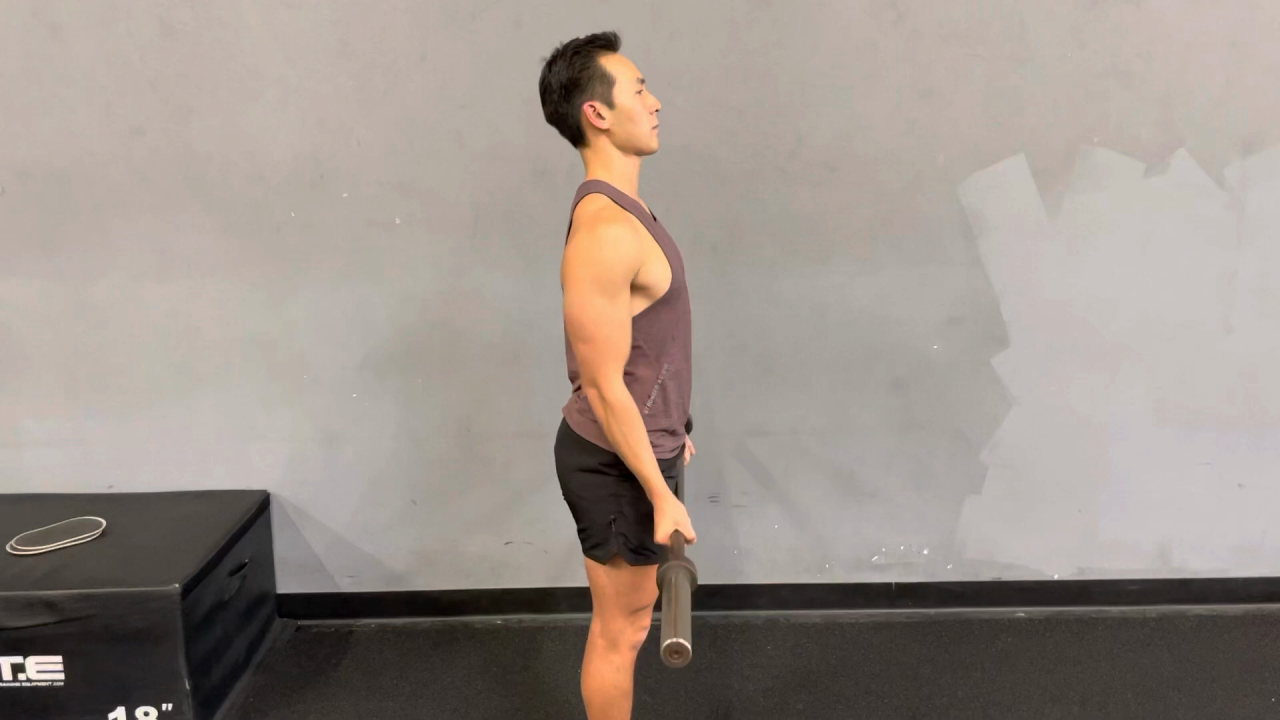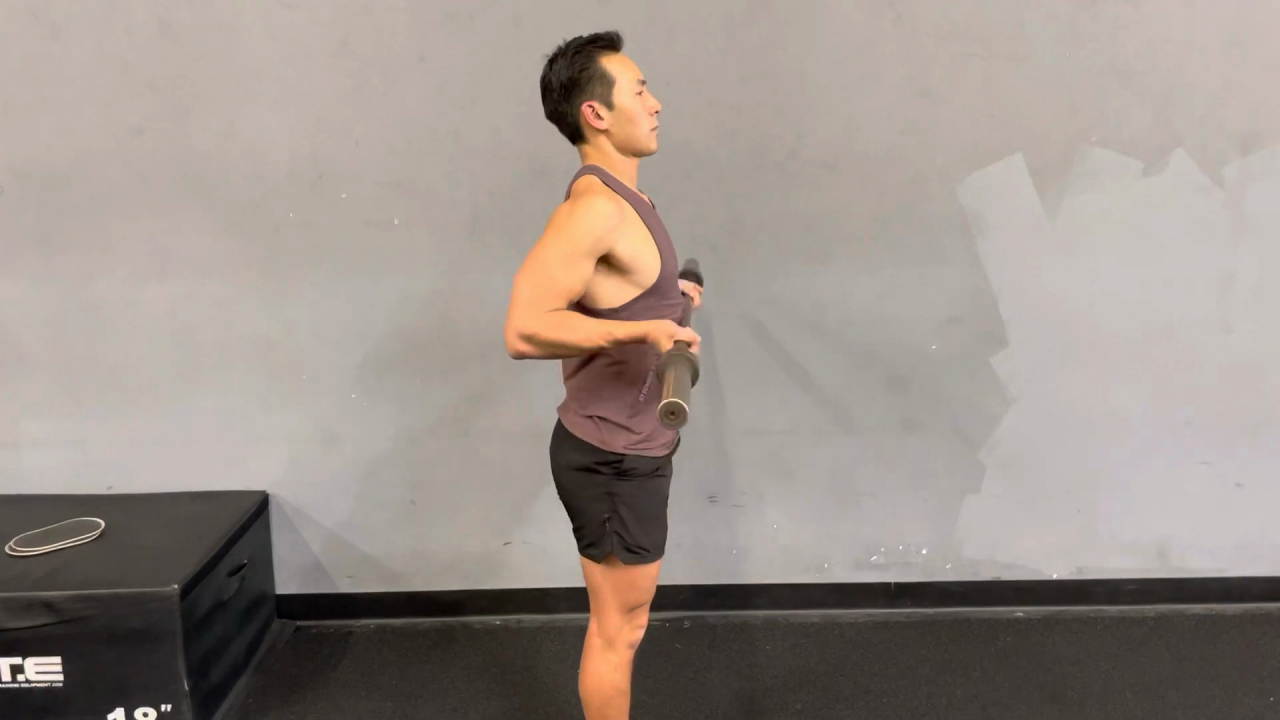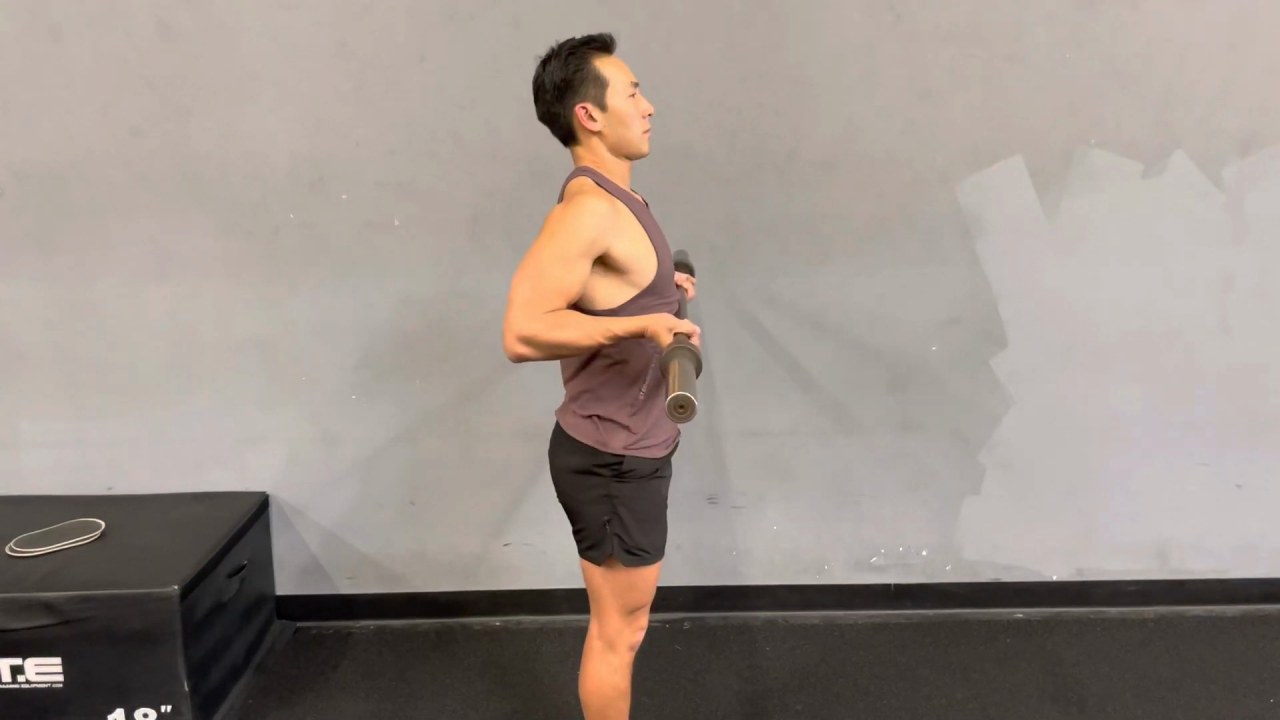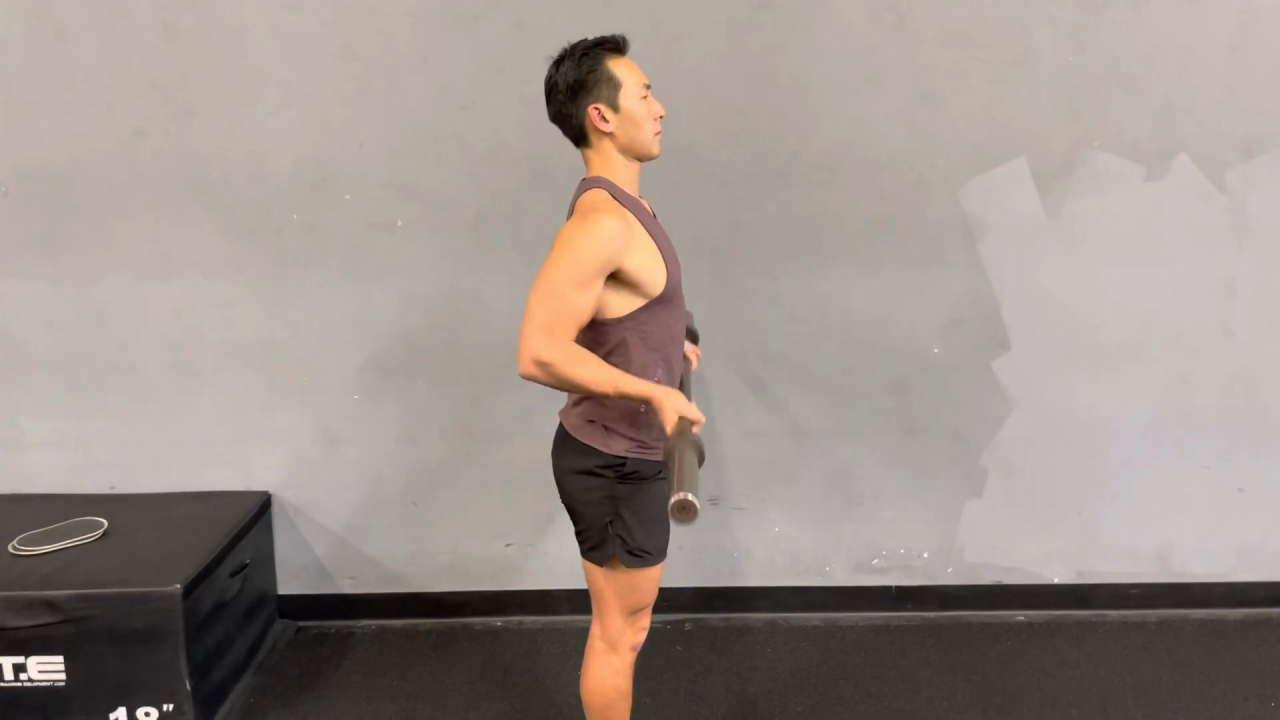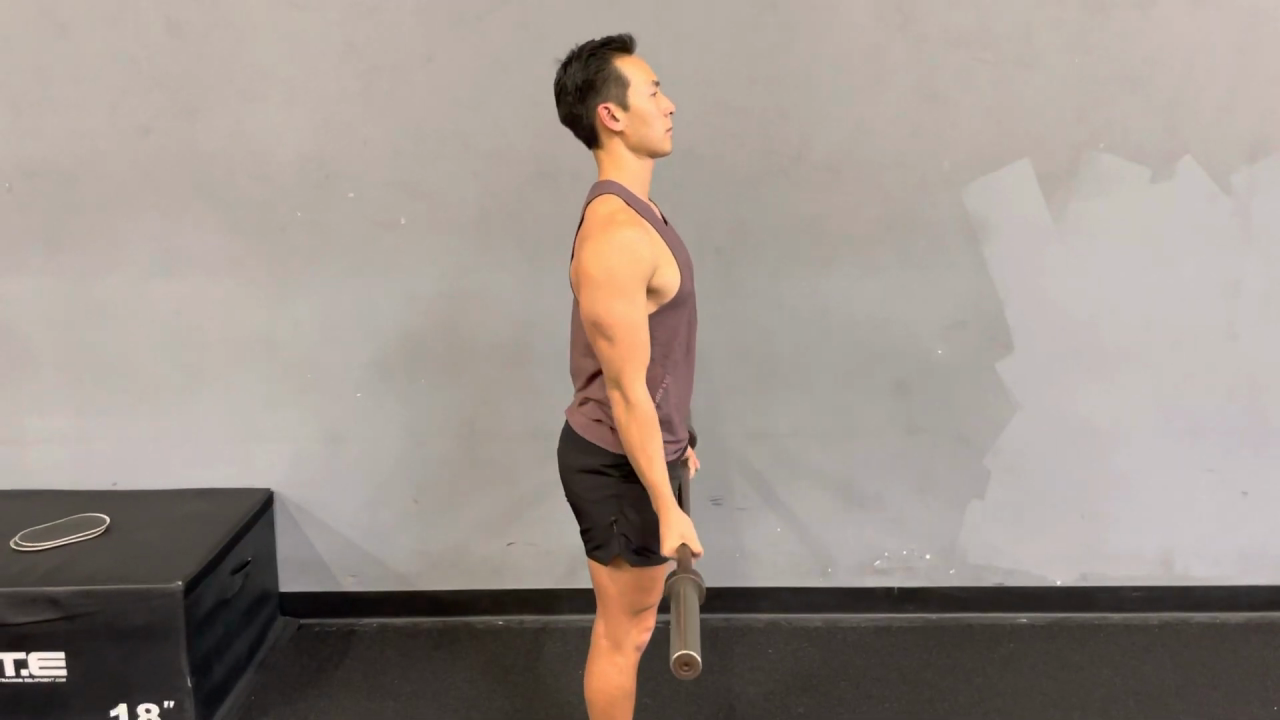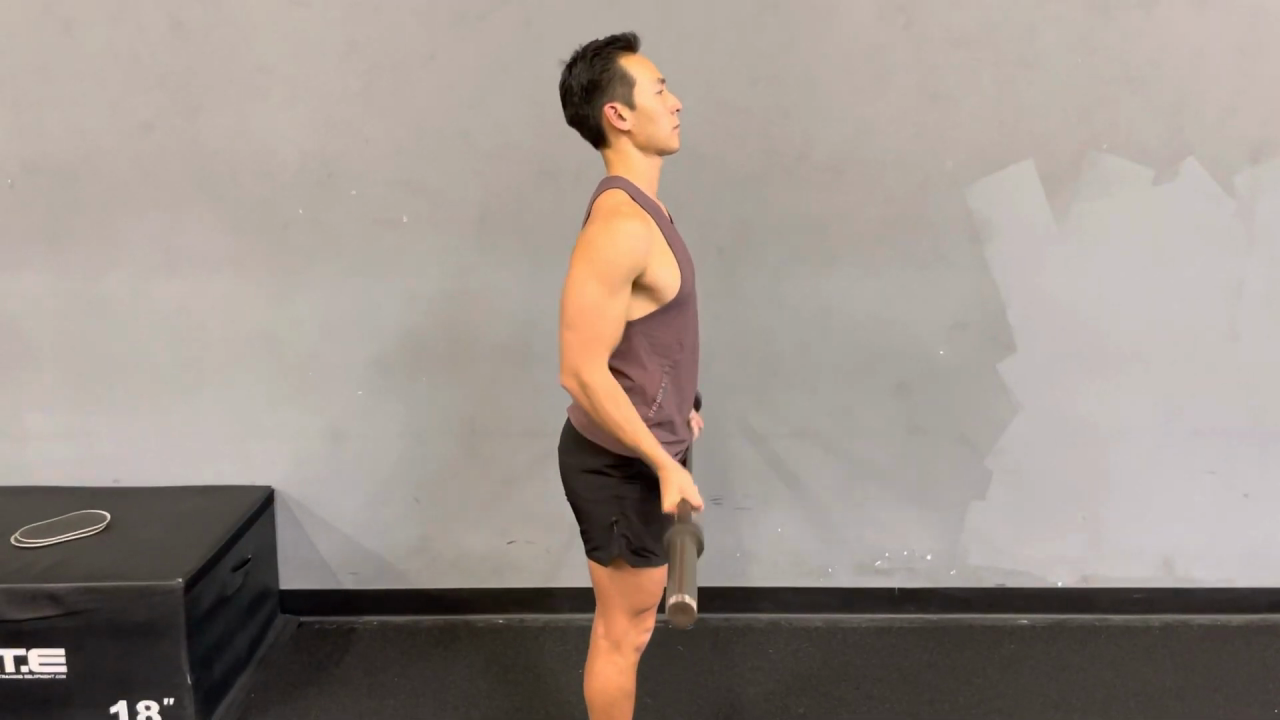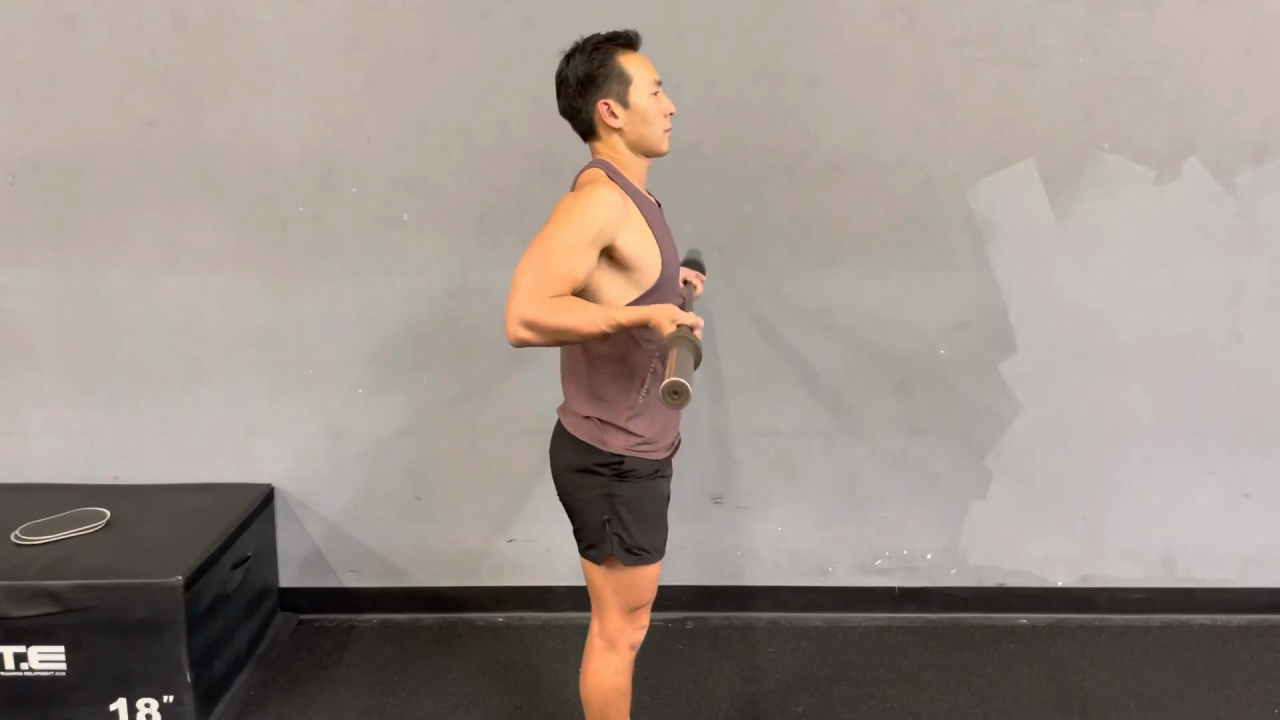
dt=0.7s
person 1, frame 1
left shoulder: (618, 209)
right shoulder: (606, 231)
right elbow: (604, 384)
left wrist: (671, 431)
right wrist: (661, 497)
left hip: (636, 449)
right hip: (617, 463)
left knee: (623, 624)
right knee: (621, 630)
person 1, frame 2
left shoulder: (620, 197)
right shoulder: (596, 207)
right elbow: (524, 328)
left wrist: (667, 294)
right wrist: (643, 330)
left hip: (627, 447)
right hip: (612, 456)
left knee: (621, 622)
right knee: (618, 628)
person 1, frame 3
left shoulder: (614, 199)
right shoulder: (589, 208)
right elbow: (523, 331)
left wrist: (662, 286)
right wrist: (643, 324)
left hip: (628, 448)
right hip: (612, 458)
left knee: (620, 625)
right knee: (618, 631)
person 1, frame 4
left shoulder: (623, 207)
right shoulder: (601, 221)
right elbow: (540, 353)
left wrist: (669, 343)
right wrist: (656, 393)
left hip: (626, 451)
right hip: (615, 460)
left knee: (621, 624)
right knee: (620, 631)
person 1, frame 5
left shoulder: (632, 211)
right shoulder: (617, 233)
right elbow: (626, 390)
left wrist: (676, 442)
right wrist: (668, 508)
left hip: (635, 453)
right hip: (620, 464)
left knee: (626, 625)
right knee: (625, 631)
person 1, frame 6
left shoulder: (638, 209)
right shoulder: (620, 225)
right elbow: (583, 371)
left wrist: (677, 405)
right wrist: (668, 466)
left hip: (634, 455)
right hip: (620, 464)
left knee: (625, 625)
right knee: (623, 632)
person 1, frame 7
left shoulder: (626, 195)
right shoulder: (600, 197)
right elbow: (525, 315)
left wrist: (669, 280)
right wrist: (644, 315)
left hip: (631, 449)
right hip: (612, 458)
left knee: (623, 623)
right knee: (619, 629)
